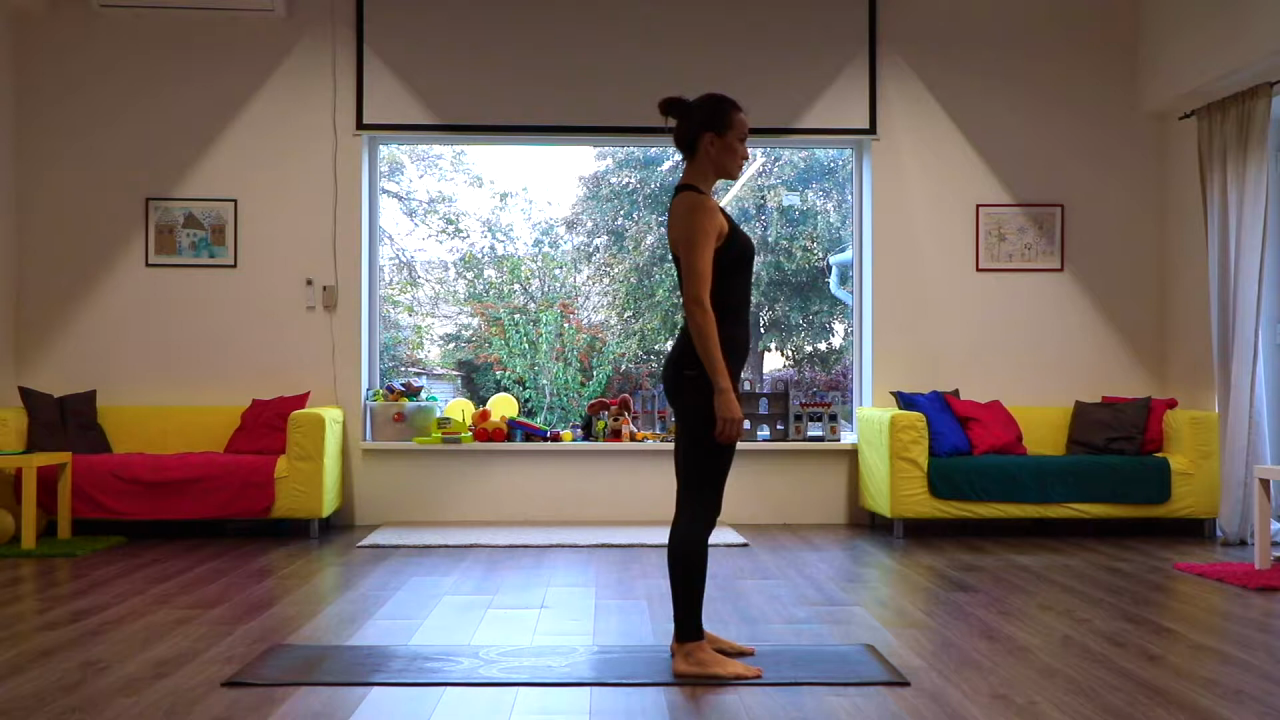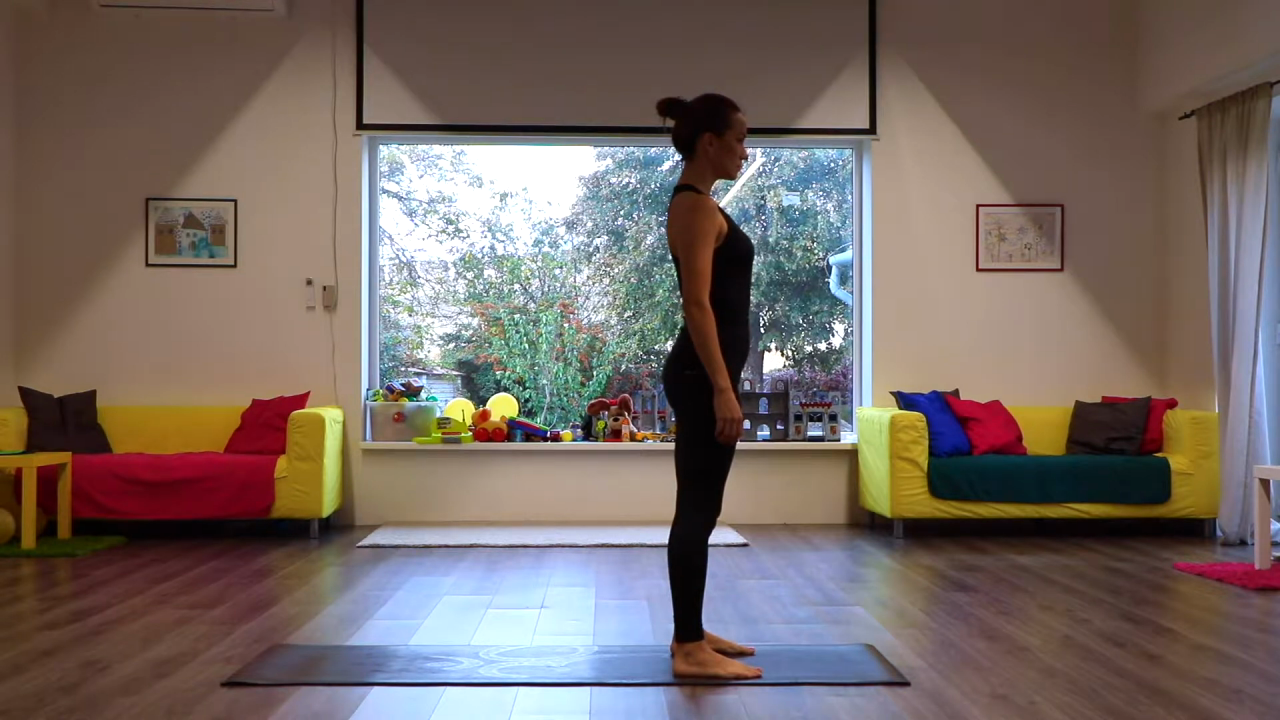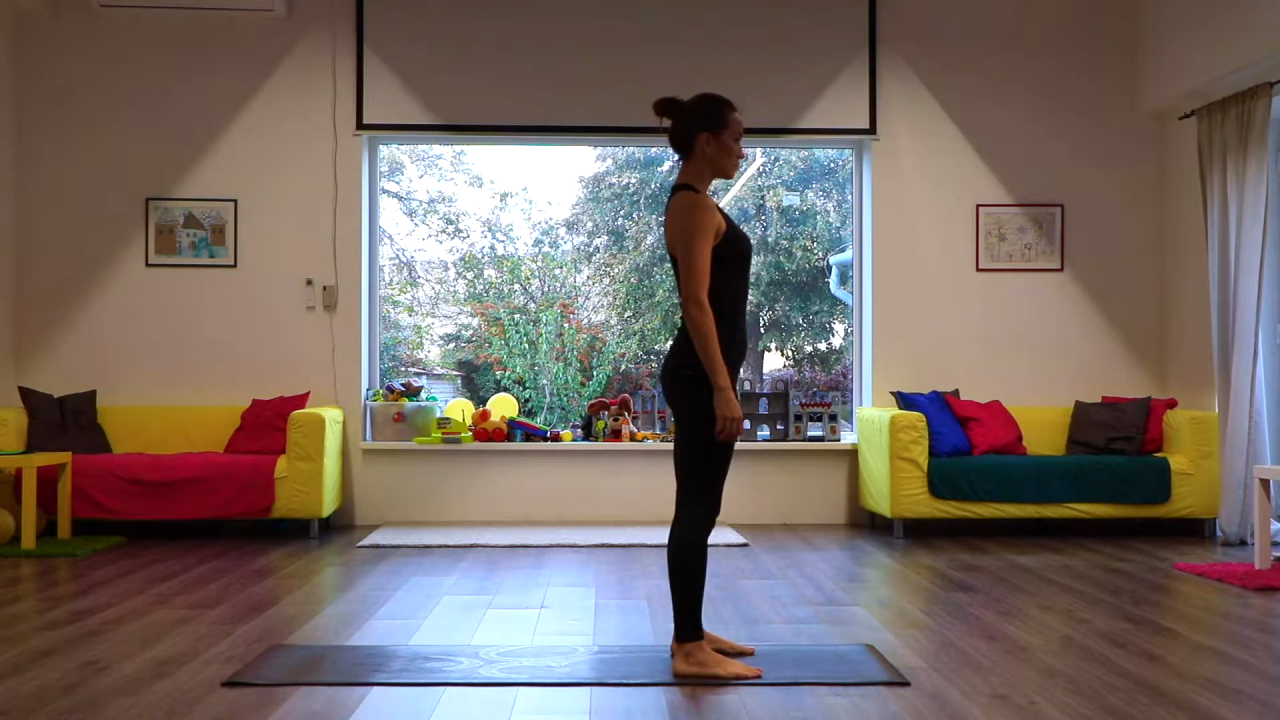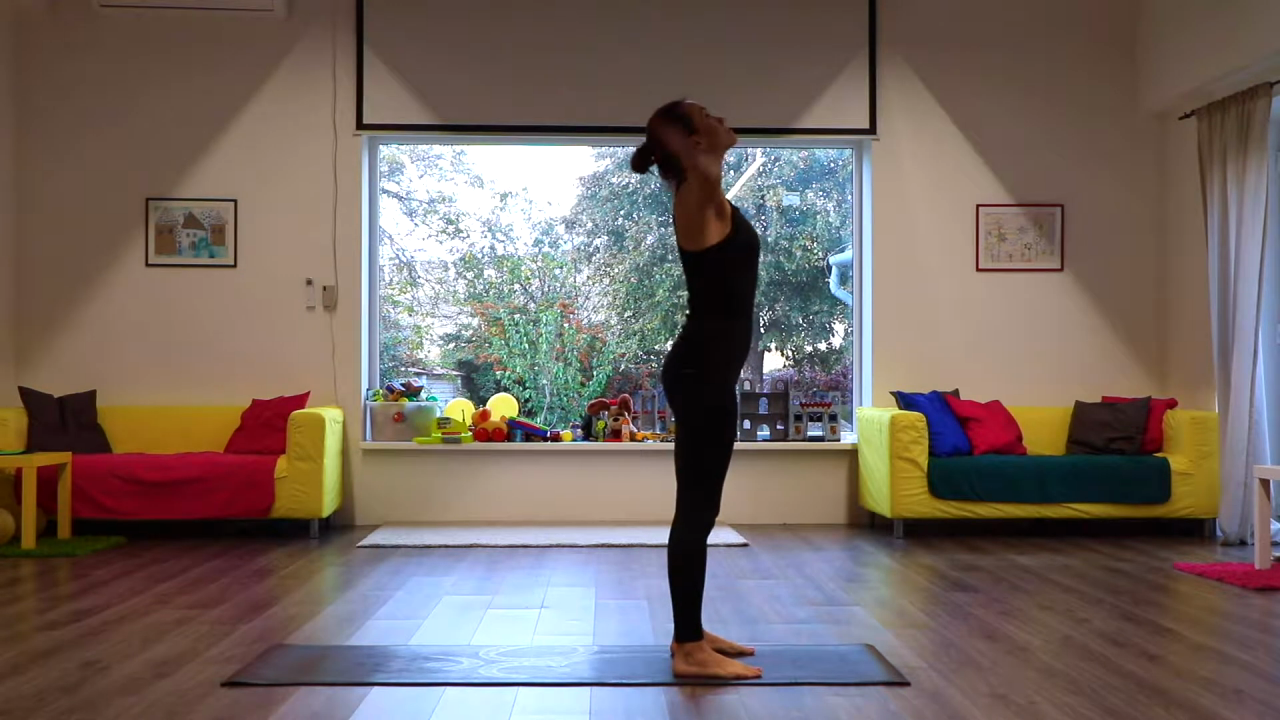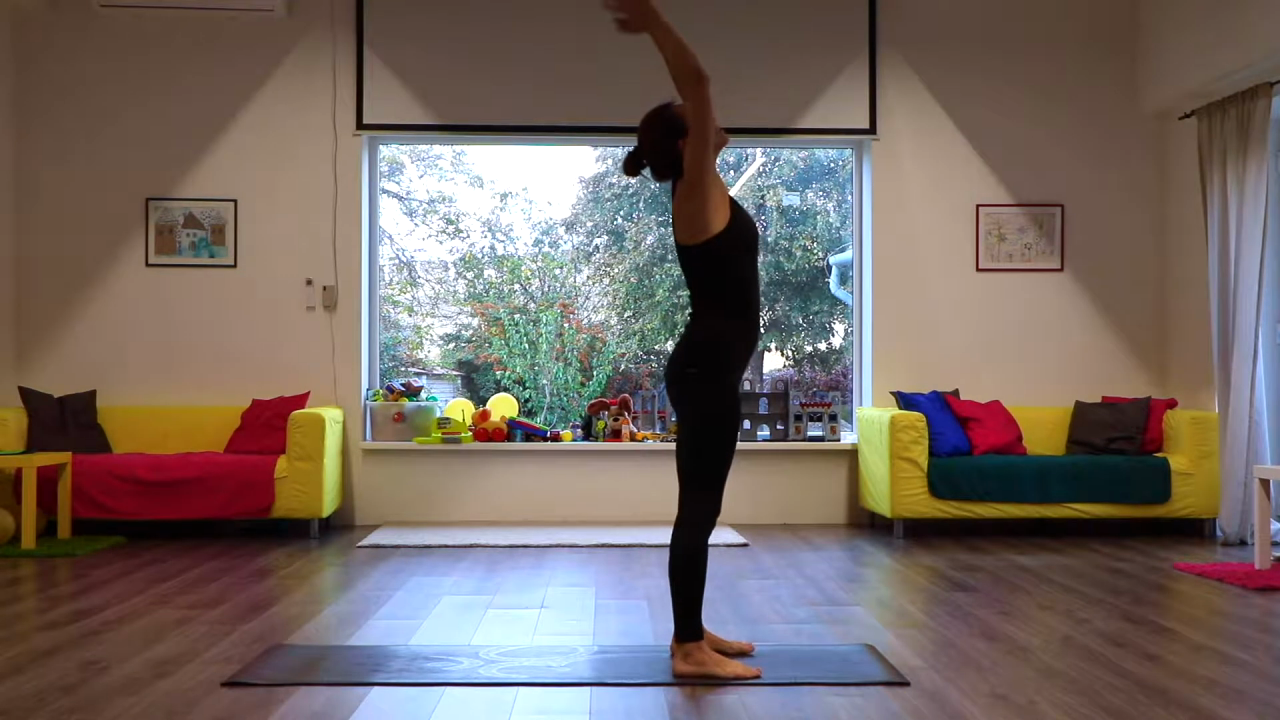
dt=1s
person 1, frame 1
left shoulder: (699, 202)
right shoulder: (697, 205)
right elbow: (698, 304)
right wrist: (723, 389)
left hip: (703, 371)
right hip: (702, 376)
left knee: (699, 508)
right knee: (697, 510)
left ankle: (691, 634)
right ankle: (690, 649)
person 1, frame 2
left shoulder: (697, 202)
right shoulder: (695, 205)
right elbow: (698, 304)
right wrist: (722, 389)
left hip: (704, 370)
right hip: (703, 375)
left knee: (699, 509)
right knee: (697, 510)
left ankle: (691, 633)
right ankle: (689, 648)
person 1, frame 3
left shoulder: (695, 202)
right shoulder: (693, 205)
right elbow: (696, 304)
right wrist: (722, 388)
left hip: (703, 371)
right hip: (701, 375)
left knee: (699, 509)
right knee: (697, 510)
left ankle: (691, 634)
right ankle: (689, 649)
person 1, frame 4
left shoulder: (705, 194)
right shoulder: (701, 195)
right elbow: (701, 174)
right wrist: (685, 149)
left hip: (706, 367)
right hip: (705, 369)
left knee: (698, 508)
right knee: (697, 510)
left ankle: (691, 633)
right ankle: (690, 650)
person 1, frame 5
left shoulder: (702, 188)
right shoulder: (698, 187)
left elbow: (689, 92)
right elbow: (697, 81)
left hip: (709, 366)
right hip: (708, 369)
left knee: (700, 506)
right knee: (699, 508)
left ankle: (693, 633)
right ankle: (689, 649)
